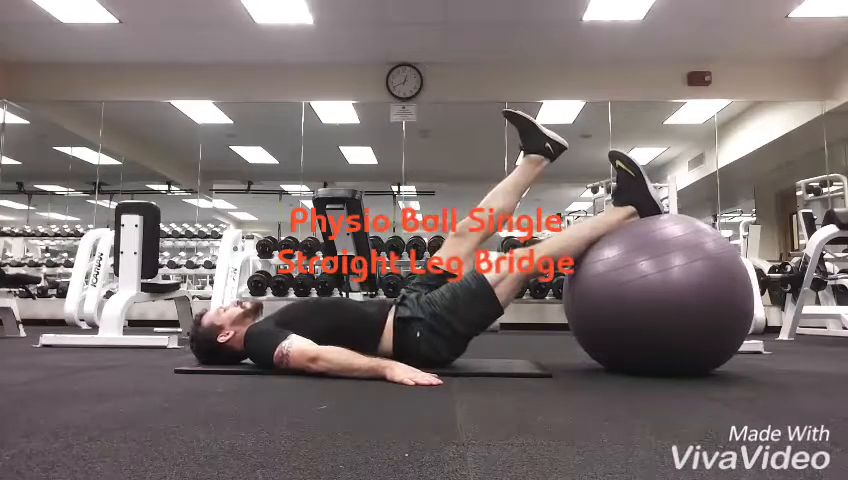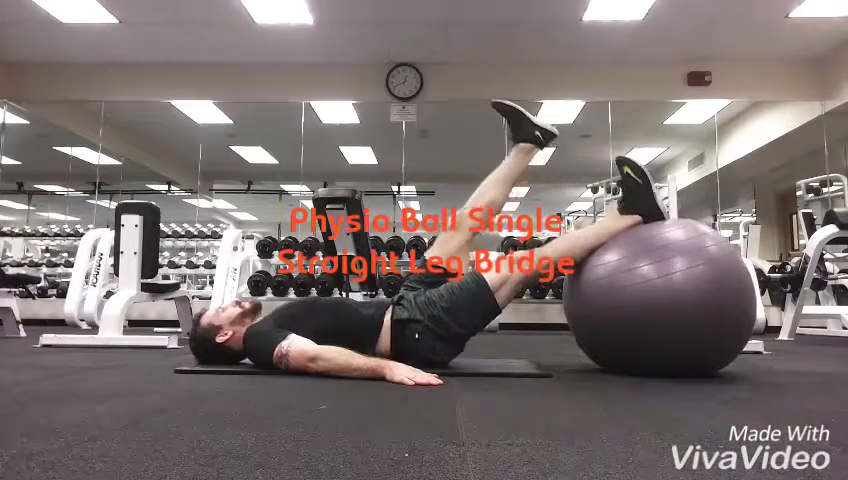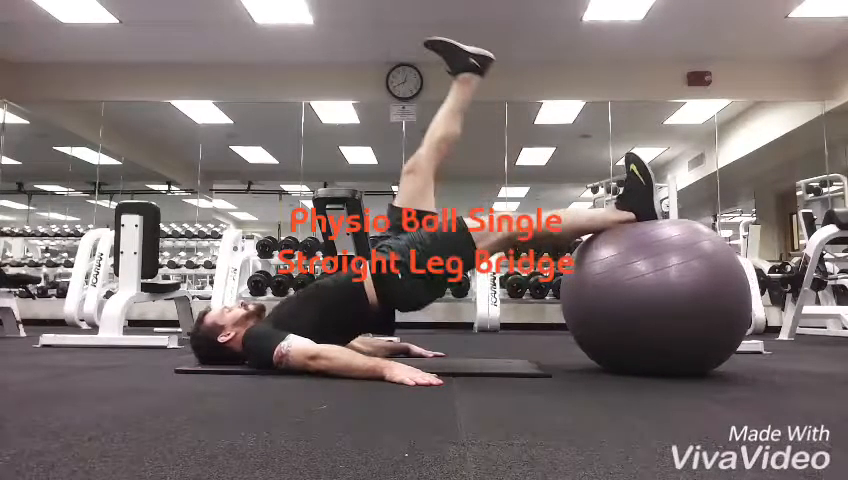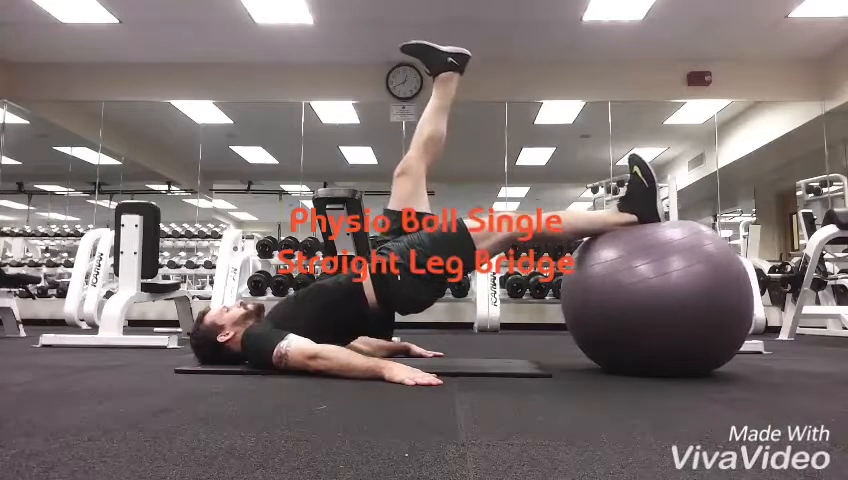
dt=0.5s
person 1, frame 1
left shoulder: (274, 326)
right shoulder: (261, 339)
right elbow: (315, 358)
right wrist: (388, 366)
left hip: (407, 309)
right hip: (420, 331)
left knee: (465, 234)
right knee: (521, 259)
left ankle: (536, 156)
right ankle: (629, 210)
person 1, frame 2
left shoulder: (271, 327)
right shoulder: (258, 340)
right elbow: (312, 357)
right wrist: (388, 367)
left hip: (403, 311)
right hip: (414, 331)
left knee: (458, 227)
right knee: (523, 261)
left ankle: (526, 143)
right ankle: (631, 216)
person 1, frame 3
left shoulder: (271, 327)
right shoulder: (260, 342)
left elbow: (343, 339)
right elbow: (313, 357)
right wrist: (387, 369)
left hip: (388, 264)
right hip: (398, 274)
left knee: (417, 169)
right knee: (511, 227)
left ankle: (466, 77)
right ankle: (625, 214)
person 1, frame 4
left shoulder: (270, 326)
right shoulder: (258, 342)
left elbow: (344, 340)
right elbow: (312, 356)
right wrist: (386, 368)
left hip: (387, 264)
right hip: (398, 276)
left knee: (410, 170)
right knee: (512, 226)
left ankle: (445, 76)
right ankle: (629, 215)
